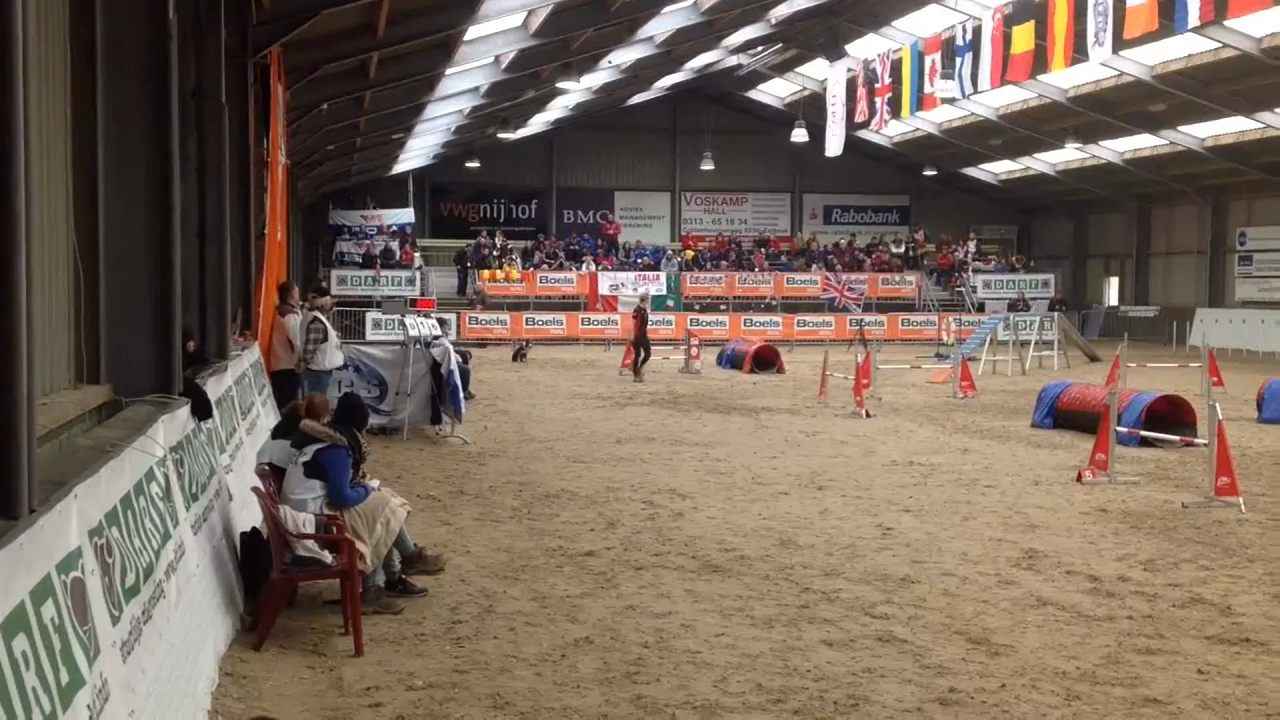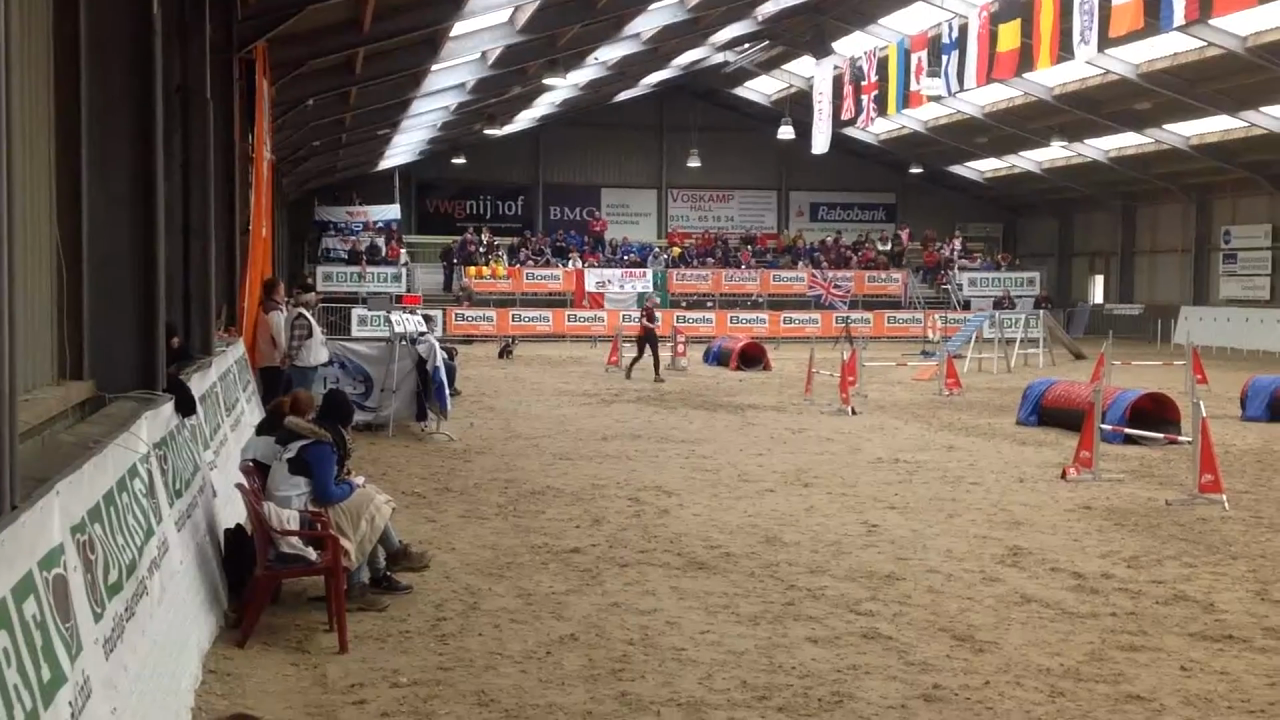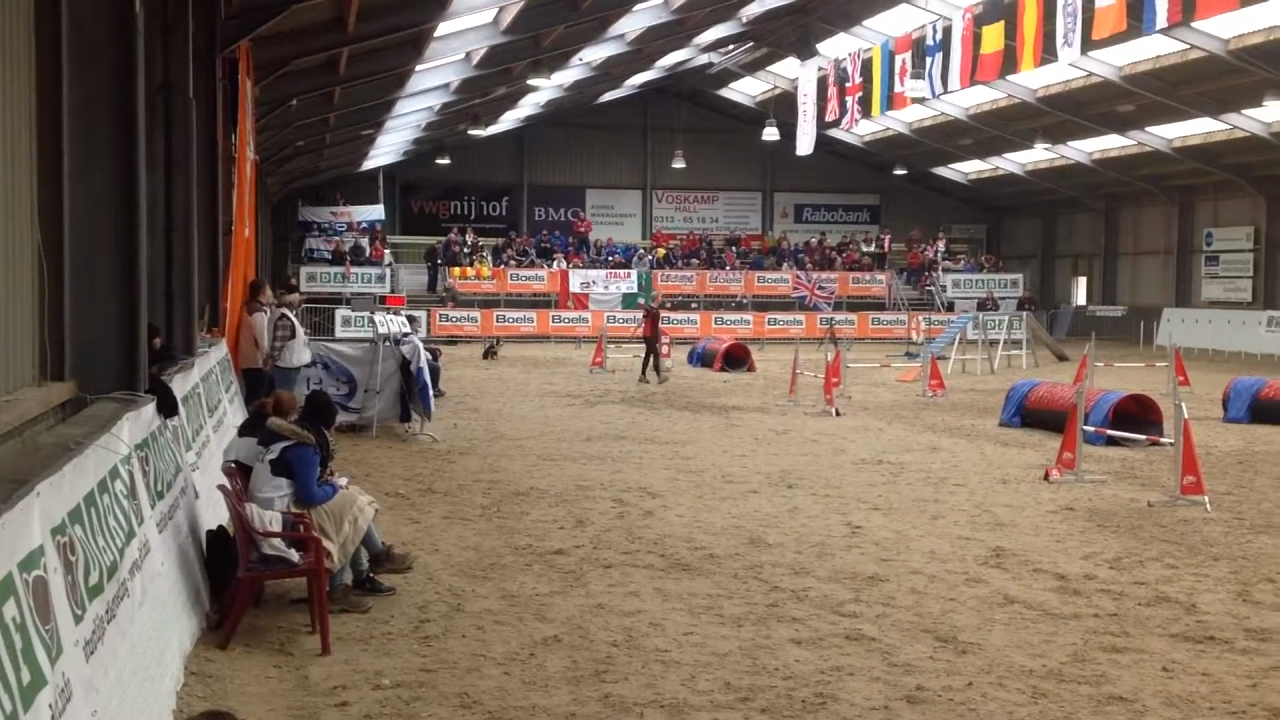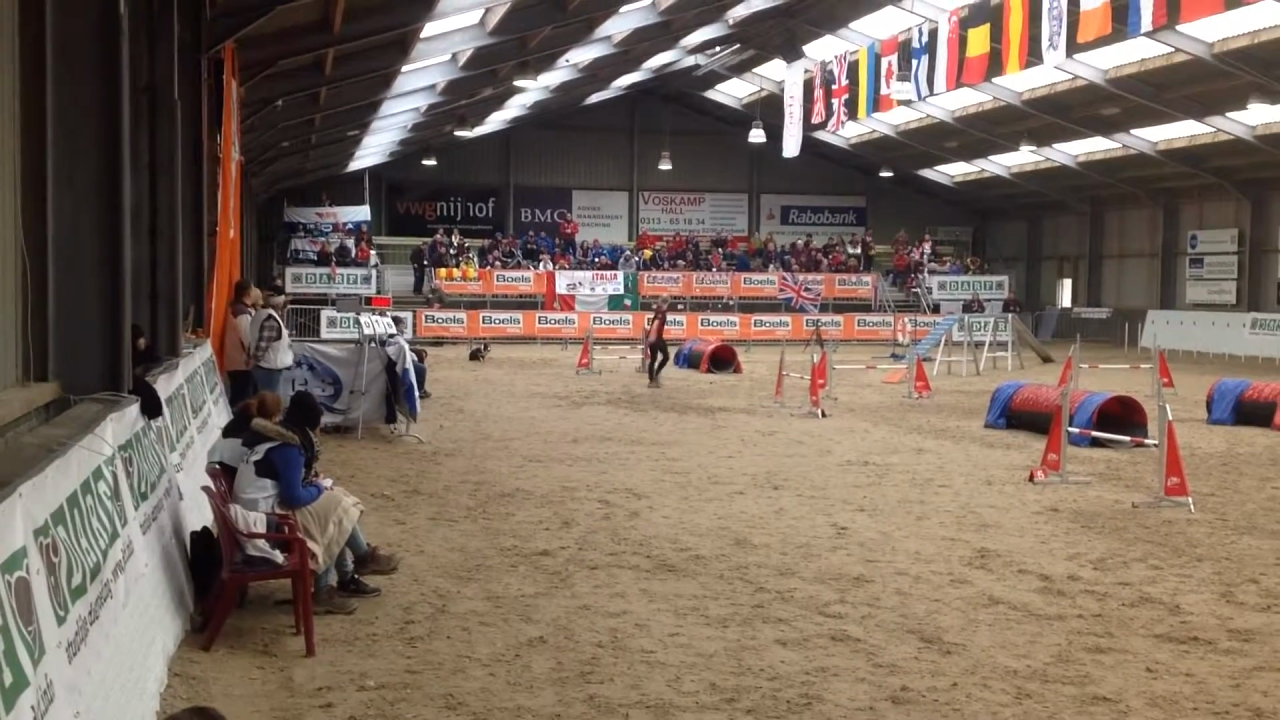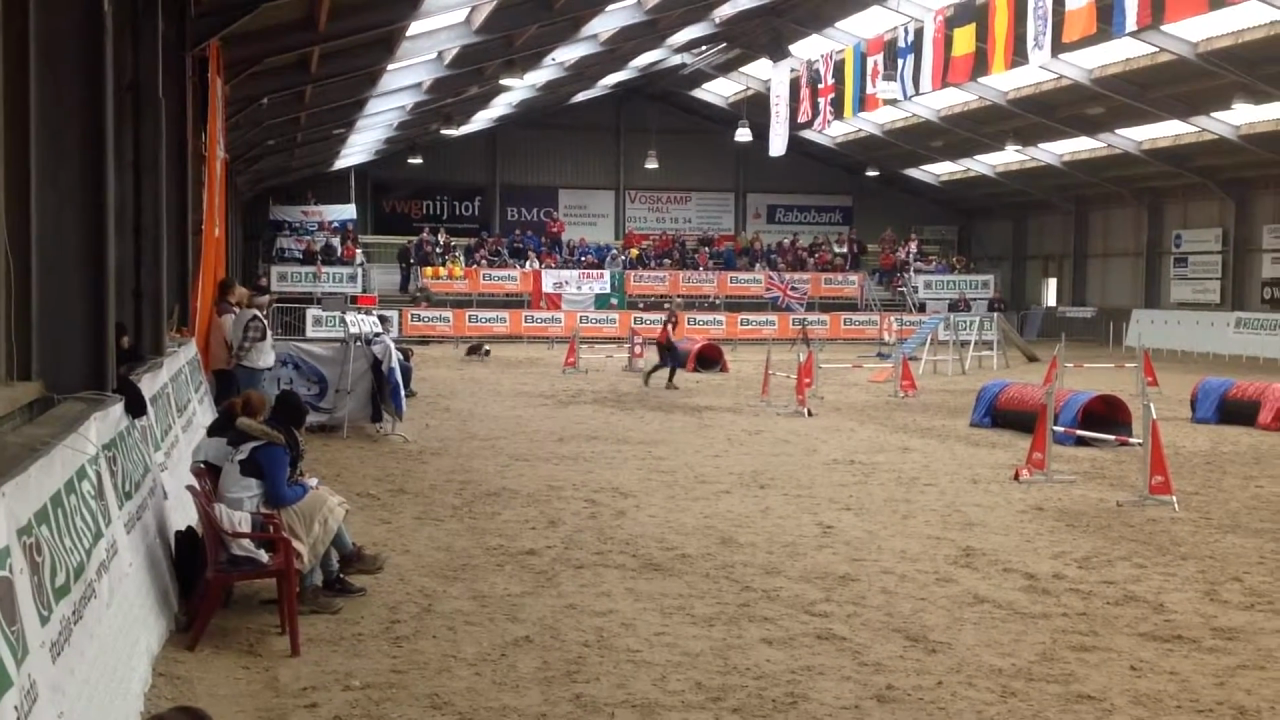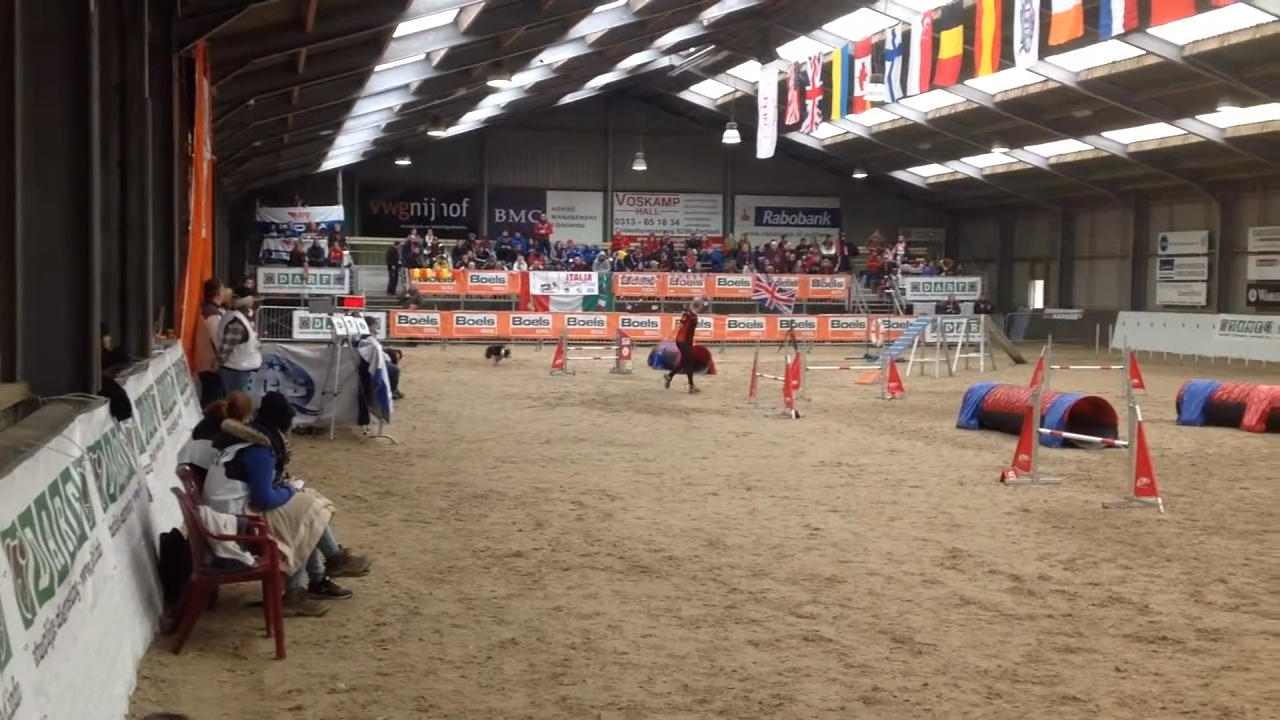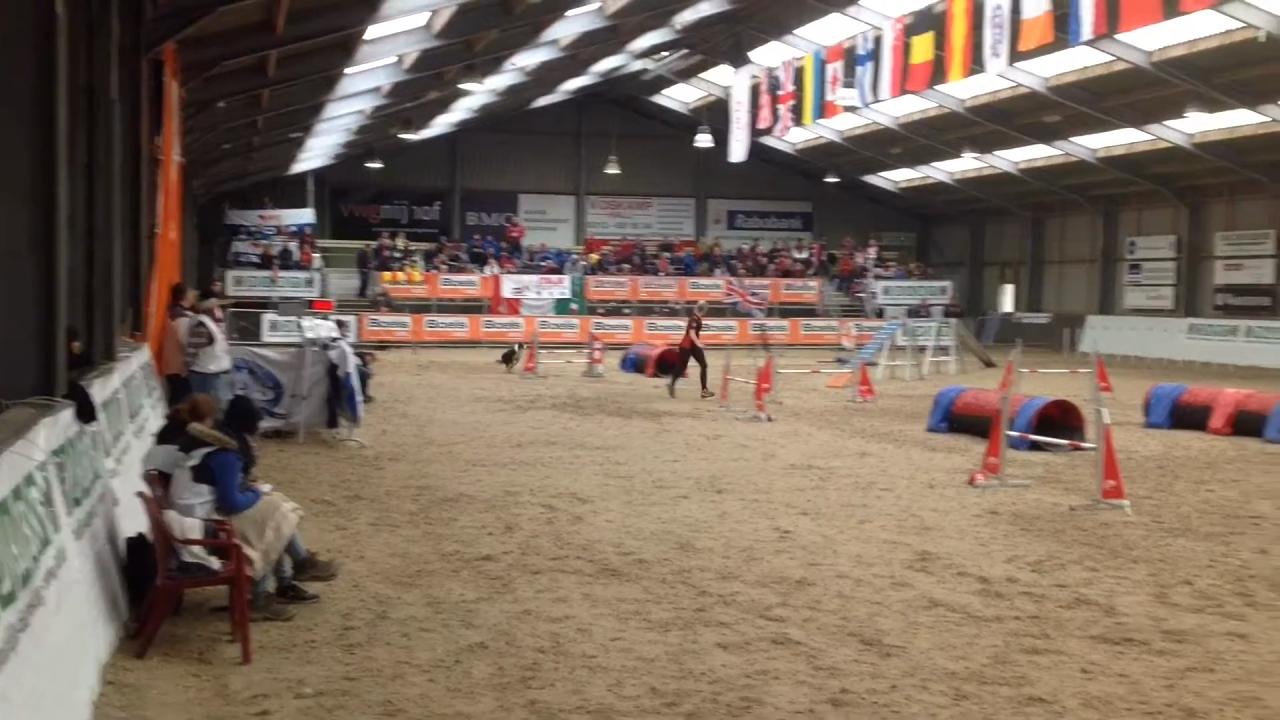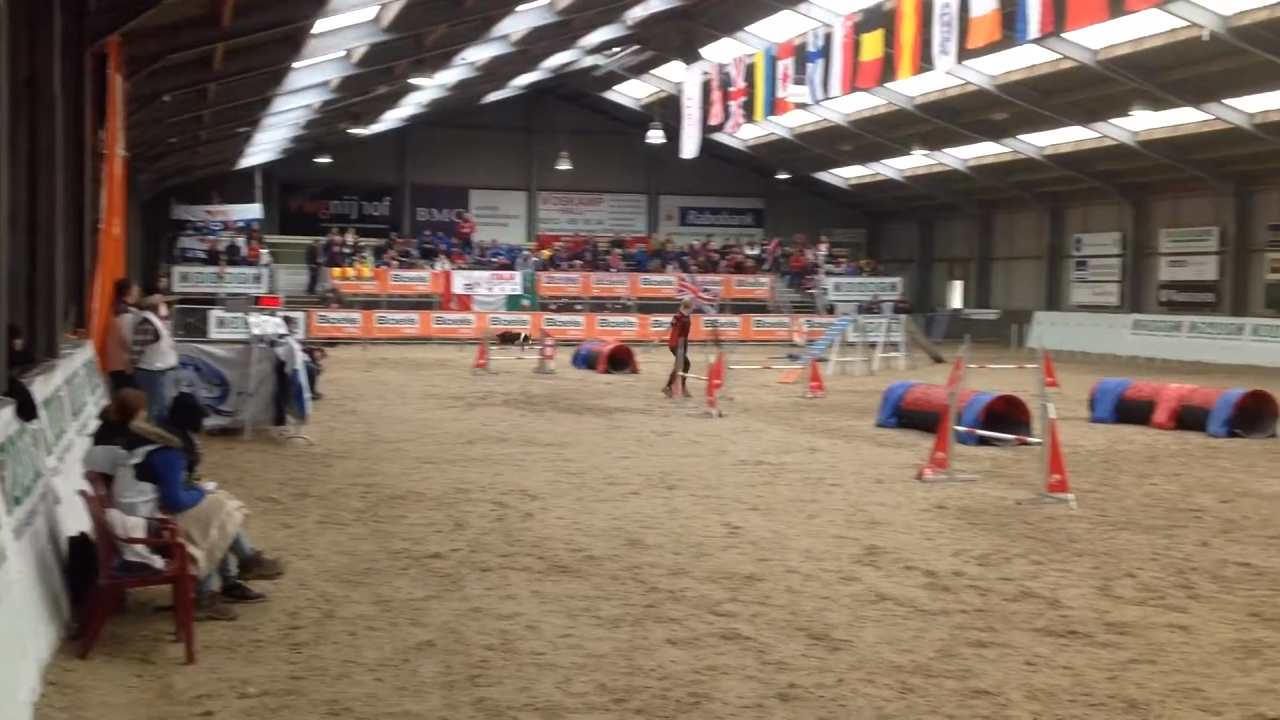
dt=0.3s
person 1, frame 1
left shoulder: (326, 437)
right shoulder: (336, 449)
right elbow: (342, 498)
left wrist: (361, 485)
right wrist: (367, 488)
left hip: (309, 507)
right hip: (315, 515)
left knee: (380, 509)
right knee: (386, 512)
left ankle: (392, 580)
right ankle: (410, 558)
person 1, frame 2
left shoulder: (311, 433)
right shoulder: (321, 446)
right elbow: (327, 495)
left wrist: (346, 482)
right wrist: (352, 485)
left hip: (295, 502)
right hip: (299, 512)
left knee: (366, 512)
right knee: (371, 508)
left ankle: (378, 577)
right ankle: (395, 555)
person 1, frame 3
left shoulder: (292, 434)
right shoulder: (304, 447)
right elbow: (309, 496)
left wrist: (328, 483)
right wrist: (335, 487)
left hip: (277, 505)
right hip: (282, 513)
left knee: (349, 511)
right knee: (353, 508)
left ankle: (360, 578)
right ankle: (379, 557)
person 1, frame 4
left shoulder: (279, 435)
right shoulder: (289, 448)
right elbow: (294, 498)
left wrist: (313, 484)
right wrist: (319, 488)
left hip: (262, 505)
right hip: (267, 515)
left knee: (335, 513)
right knee: (339, 510)
left ankle: (345, 580)
right ankle: (364, 558)
person 1, frame 5
left shoulder: (264, 433)
right shoulder: (273, 447)
right elbow: (279, 497)
left wrist: (298, 482)
right wrist: (305, 487)
left hip: (248, 504)
right hip: (252, 513)
left knee: (319, 503)
right knee: (324, 509)
left ankle: (331, 579)
right ankle: (349, 557)
person 1, frame 6
left shoulder: (249, 436)
right shoulder: (259, 450)
right elbow: (265, 500)
left wrist: (284, 485)
right wrist: (290, 490)
left hip: (234, 506)
right hip: (238, 516)
left knee: (305, 510)
right knee: (310, 511)
left ankle: (317, 582)
right ankle: (335, 560)
person 1, frame 7
left shoulder: (213, 440)
right shoulder: (227, 453)
right elbow: (232, 503)
left wrist: (253, 489)
right wrist: (258, 495)
left hip: (202, 514)
right hip: (209, 520)
left knee: (274, 511)
right knee: (278, 516)
left ankle: (284, 586)
person 1, frame 8
left shoulder: (150, 437)
right shoulder: (170, 451)
right elbow: (175, 502)
left wrist: (196, 488)
right wrist: (202, 492)
left hip: (144, 511)
right hip: (152, 517)
left knee: (217, 508)
right knee: (222, 512)
right ankle: (248, 562)
